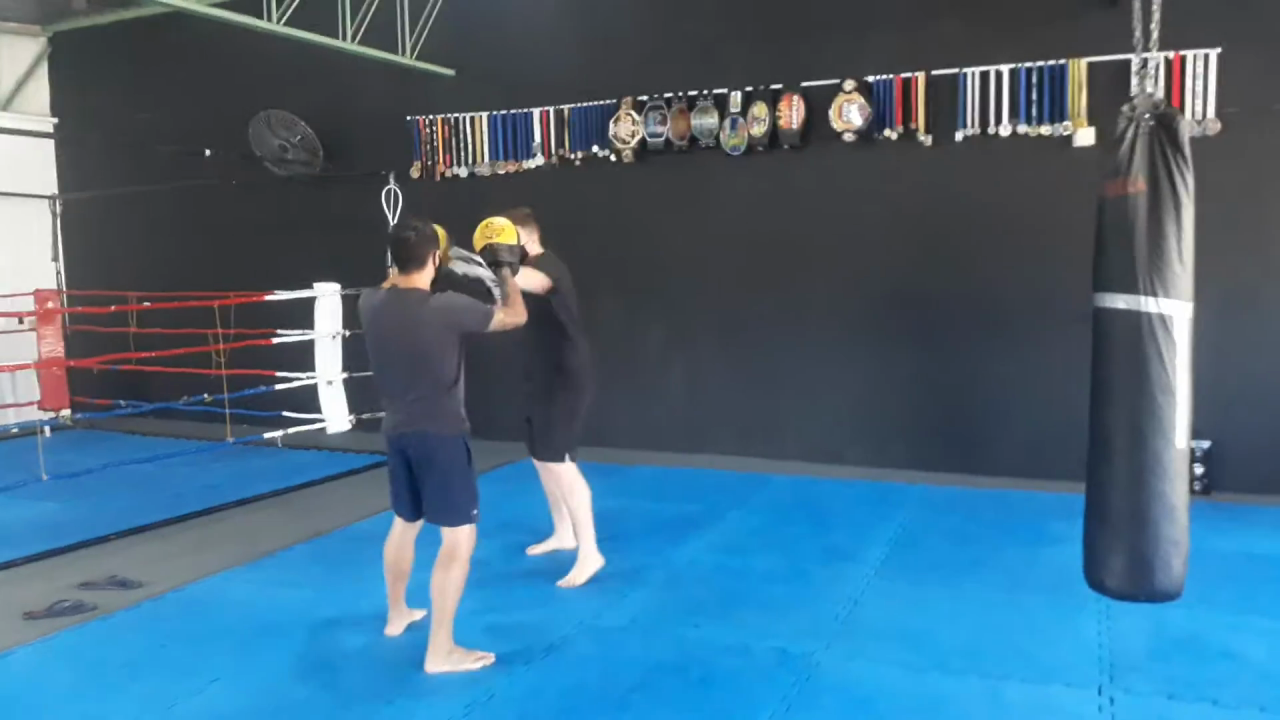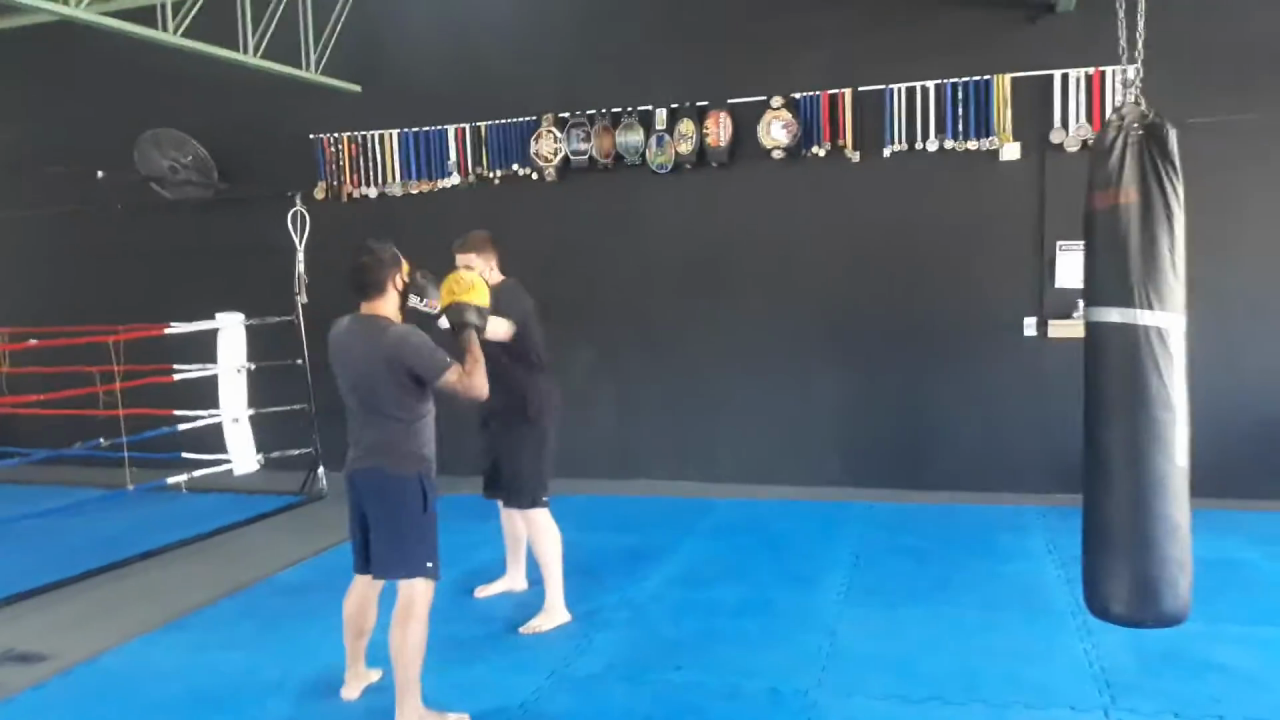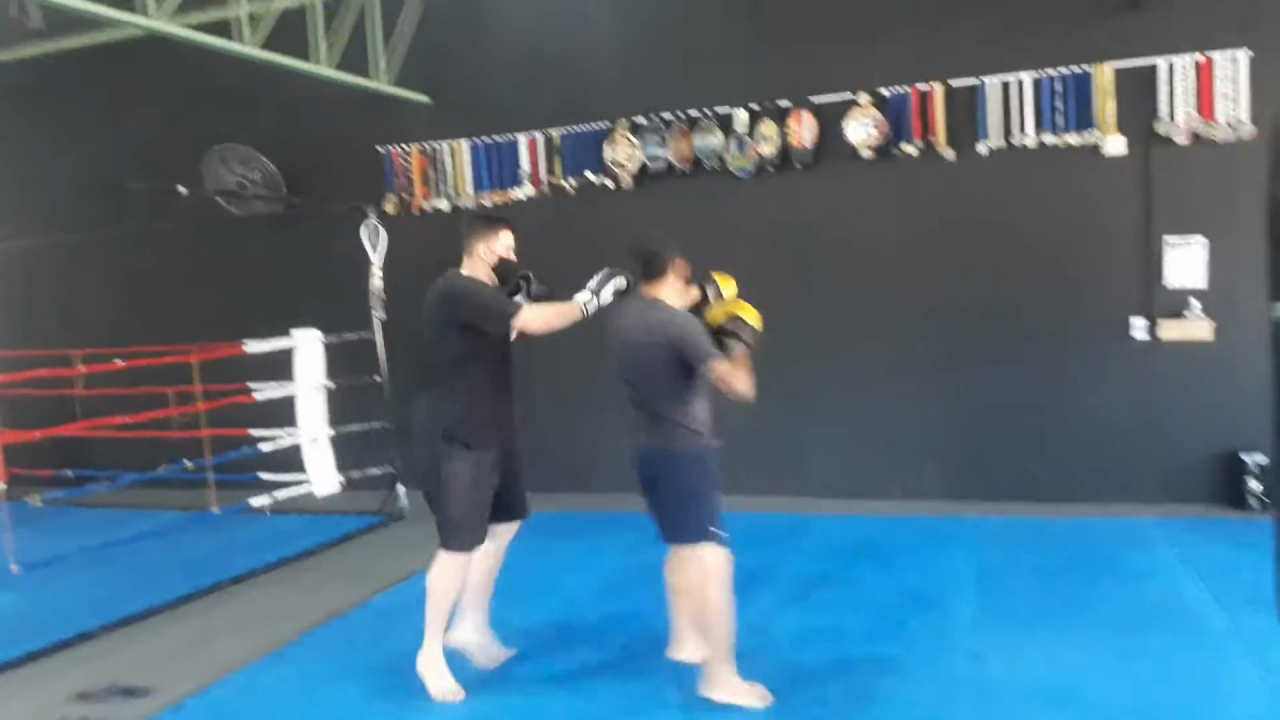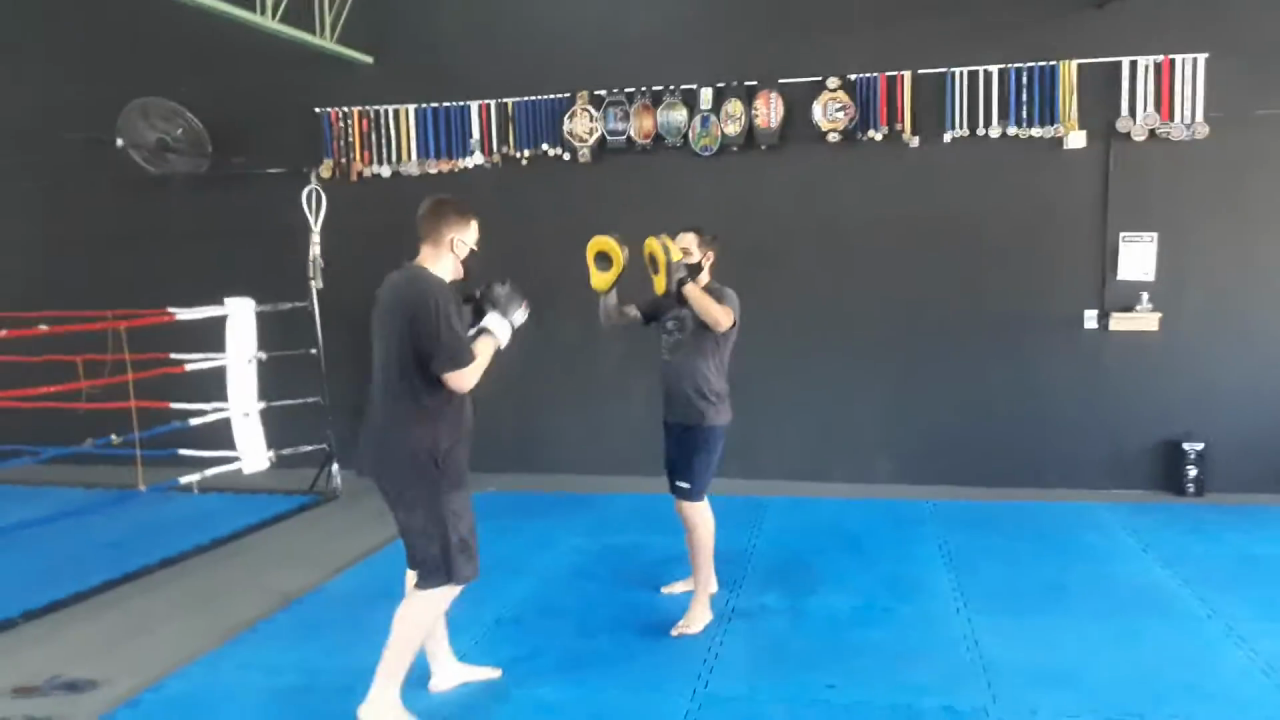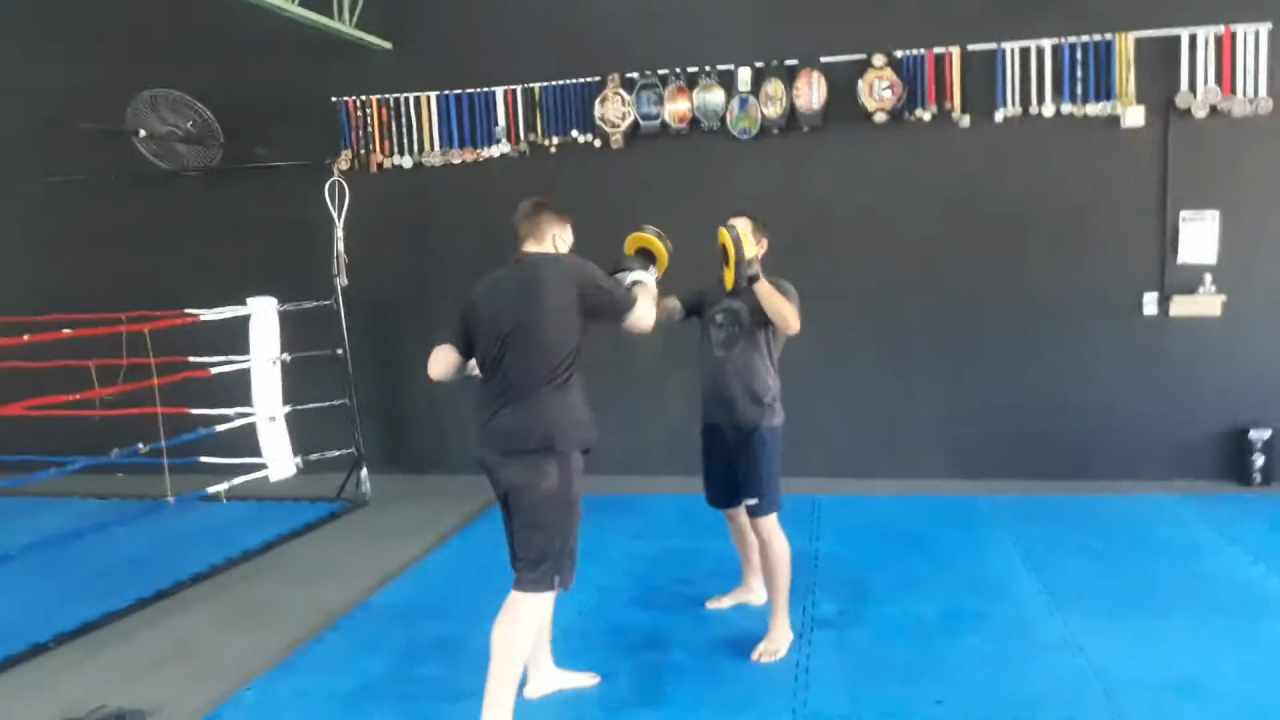
dt=1s
person 1, frame 1
left shoulder: (549, 268)
right shoulder: (526, 272)
left elbow: (534, 283)
left hip: (567, 380)
right hip: (544, 379)
left knee: (556, 458)
right knee: (542, 457)
left ankle: (589, 555)
right ankle: (564, 533)
person 1, frame 2
left shoulder: (509, 294)
left elbow: (497, 331)
right elbow: (480, 346)
left hip: (527, 414)
right hip: (502, 414)
left knee: (529, 505)
right knee: (506, 498)
left ankle: (556, 605)
right ankle: (514, 574)
person 1, frame 3
left shoulder: (480, 293)
right shoulder: (458, 293)
left elbow: (504, 333)
right elbow: (537, 322)
left wrist: (521, 297)
right wrist: (592, 296)
left hip: (485, 431)
right hip: (454, 436)
left knee: (503, 522)
right knee: (461, 543)
left ankle: (471, 625)
right ankle: (431, 654)
person 1, frame 4
left shoulder: (401, 283)
right shoulder: (431, 294)
right elbow: (462, 377)
left wrist: (476, 322)
right wrist: (498, 324)
left hip: (403, 448)
right hip: (423, 456)
left knee: (430, 564)
right knee: (442, 574)
left ankle: (444, 664)
person 1, frame 5
left shoulder: (486, 290)
right shoulder: (573, 273)
left elbow: (440, 368)
right elbow: (642, 319)
right wrist: (639, 279)
left hip: (503, 443)
right hip: (548, 445)
left knee: (544, 564)
right knee: (537, 578)
left ankle: (541, 671)
person 2, frame 1
left shoulder: (371, 305)
right shoulder: (448, 309)
right elbow: (515, 316)
left wrist: (404, 264)
right wrist: (504, 269)
left hip: (398, 432)
right hip: (441, 435)
left knee: (405, 522)
right knee: (459, 536)
left ankle: (397, 614)
right ankle: (441, 650)
person 2, frame 2
left shoulder: (340, 331)
right shoulder: (407, 340)
right elbow: (476, 389)
left wrist: (418, 303)
right wrist: (470, 328)
left hip: (362, 470)
right hip: (402, 475)
left knee: (366, 577)
right knee: (415, 589)
left ankle: (355, 674)
person 2, frame 3
left shoulder: (626, 315)
right shoulder: (683, 326)
right elbow: (740, 387)
left wrist: (704, 294)
right wrist: (739, 341)
left hip: (649, 451)
right hip: (686, 451)
left knee: (680, 547)
right knee: (713, 557)
left ankle: (684, 638)
right ankle: (721, 677)
person 2, frame 4
left shoulder: (722, 297)
right shoulder: (666, 301)
left elbow: (720, 322)
right elbow: (612, 318)
left wrist: (685, 281)
right wrist: (608, 287)
left hip: (705, 419)
right hip: (675, 416)
left knee: (689, 506)
right knee: (693, 500)
left ankle: (701, 605)
right ankle: (703, 576)
person 2, frame 5
left shoulder: (775, 290)
right shoulder: (709, 295)
left elbow: (790, 325)
right elbow: (659, 311)
left wrist: (754, 277)
left hip: (758, 422)
right hip: (715, 420)
left knee: (764, 520)
right knee: (732, 509)
left ankle: (781, 625)
right ankle: (752, 585)
